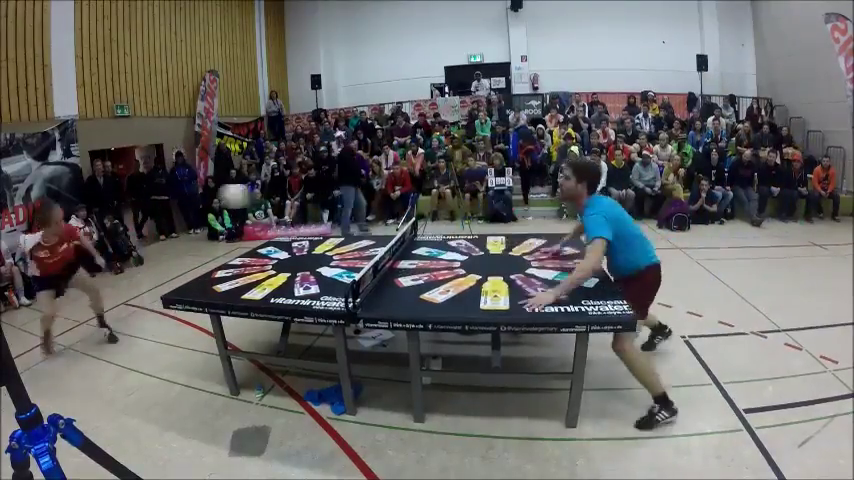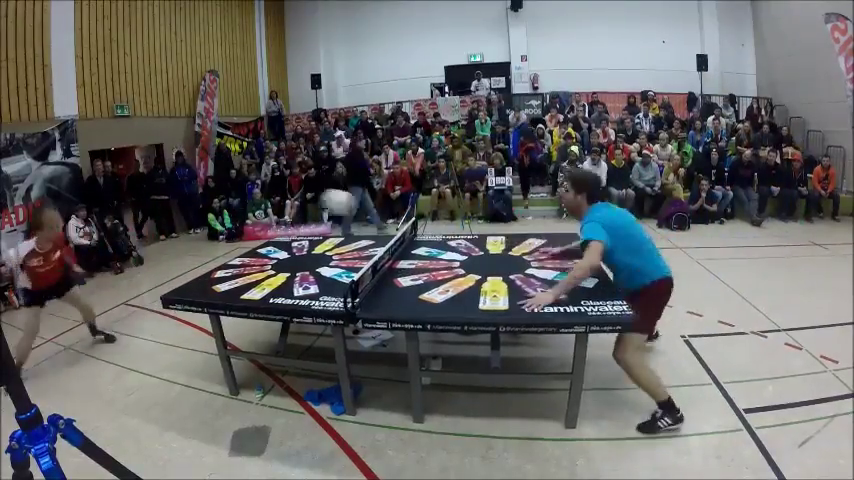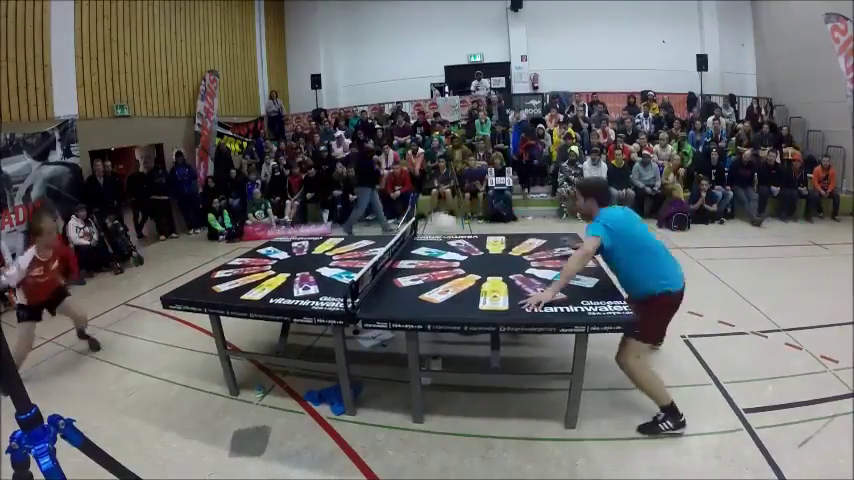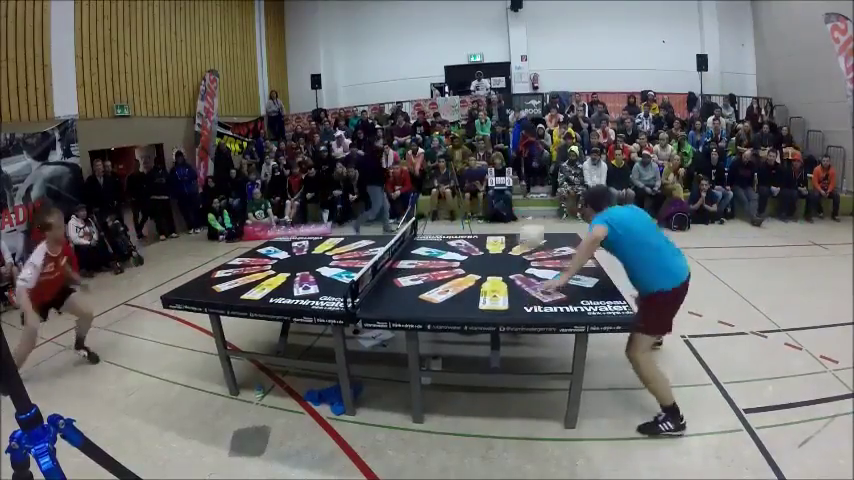
dt=0.1s
person 1, frame 1
left shoulder: (597, 213)
right shoulder: (595, 203)
left elbow: (594, 262)
left wrist: (555, 293)
right wrist: (565, 242)
left hip: (643, 273)
right hip: (632, 268)
left knee: (621, 342)
left ankle: (664, 404)
right ankle: (658, 329)
person 1, frame 2
left shoulder: (594, 221)
right shoulder: (602, 211)
left elbow: (591, 262)
left wrist: (552, 294)
right wrist: (566, 249)
left hip: (652, 285)
right hip: (641, 279)
left knee: (624, 352)
left ankle: (669, 411)
right ankle: (647, 331)
person 1, frame 3
left shoulder: (600, 224)
right shoulder: (620, 213)
left elbow: (584, 254)
left wrist: (550, 291)
left hip: (661, 292)
right hip: (670, 279)
left knee: (627, 358)
left ankle: (671, 416)
right ankle: (649, 336)
person 1, frame 4
left shoulder: (602, 219)
right shoulder: (632, 210)
left elbow: (594, 238)
left wrist: (564, 277)
left hip: (665, 288)
right hip: (679, 273)
left knee: (637, 353)
right knee: (643, 304)
left ankle: (673, 417)
right ankle: (654, 336)
person 2, frame 1
left shoulder: (67, 230)
right shoulder: (30, 242)
left elbow: (82, 239)
left wrist: (96, 255)
left hip: (66, 265)
right hip: (44, 276)
left knee: (93, 290)
right knee: (48, 314)
left ankle: (102, 323)
right ankle: (47, 336)
person 2, frame 2
left shoulder: (58, 237)
right shoulder: (22, 251)
left wrist: (73, 266)
left hip: (58, 279)
right hip: (33, 289)
left knee: (86, 307)
right knee: (30, 332)
left ankle: (94, 331)
right ankle: (16, 369)
person 2, frame 3
left shoulder: (55, 247)
right shoulder: (26, 261)
right elbow: (6, 281)
left wrist: (59, 279)
left hip: (53, 290)
right hip: (29, 301)
left knee: (82, 317)
right knee: (24, 347)
left ankle: (82, 334)
person 2, frame 4
left shoulder: (62, 244)
right shoulder: (38, 259)
right elbow: (21, 289)
left wrist: (77, 280)
right wrist: (31, 316)
left hip: (57, 290)
right hip: (35, 299)
left knee: (87, 312)
right knee: (28, 344)
left ankle: (80, 346)
